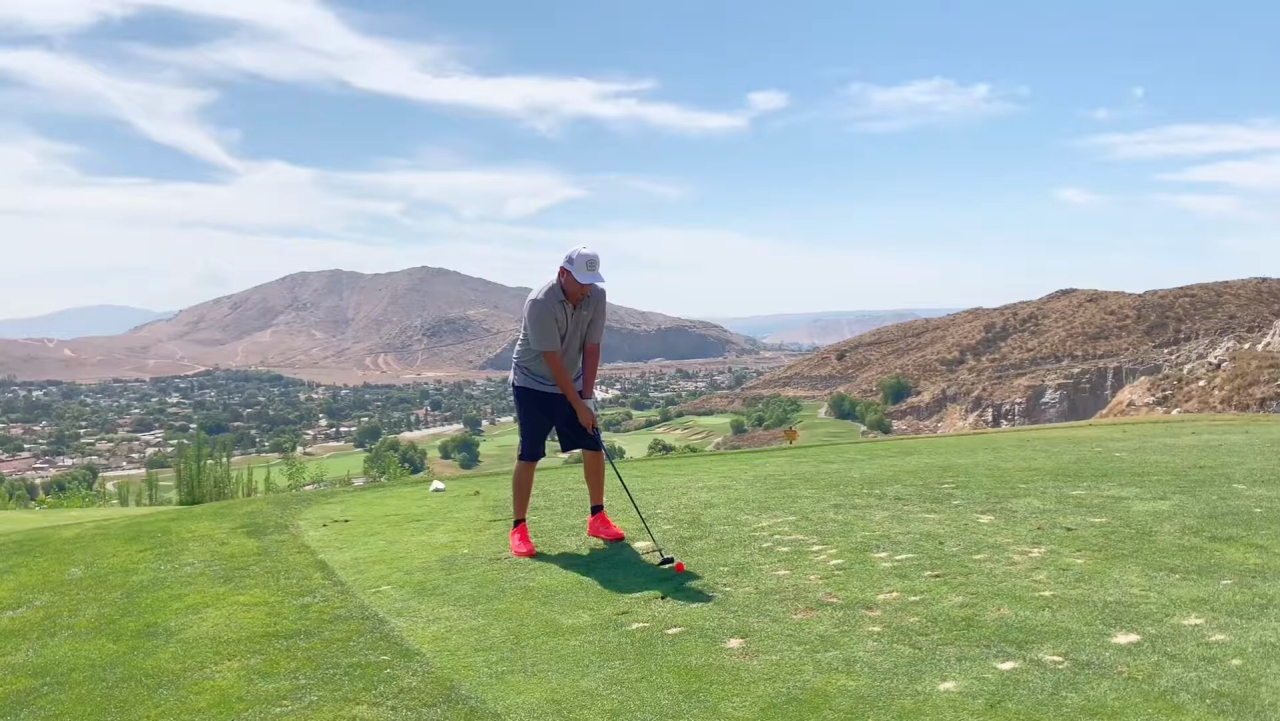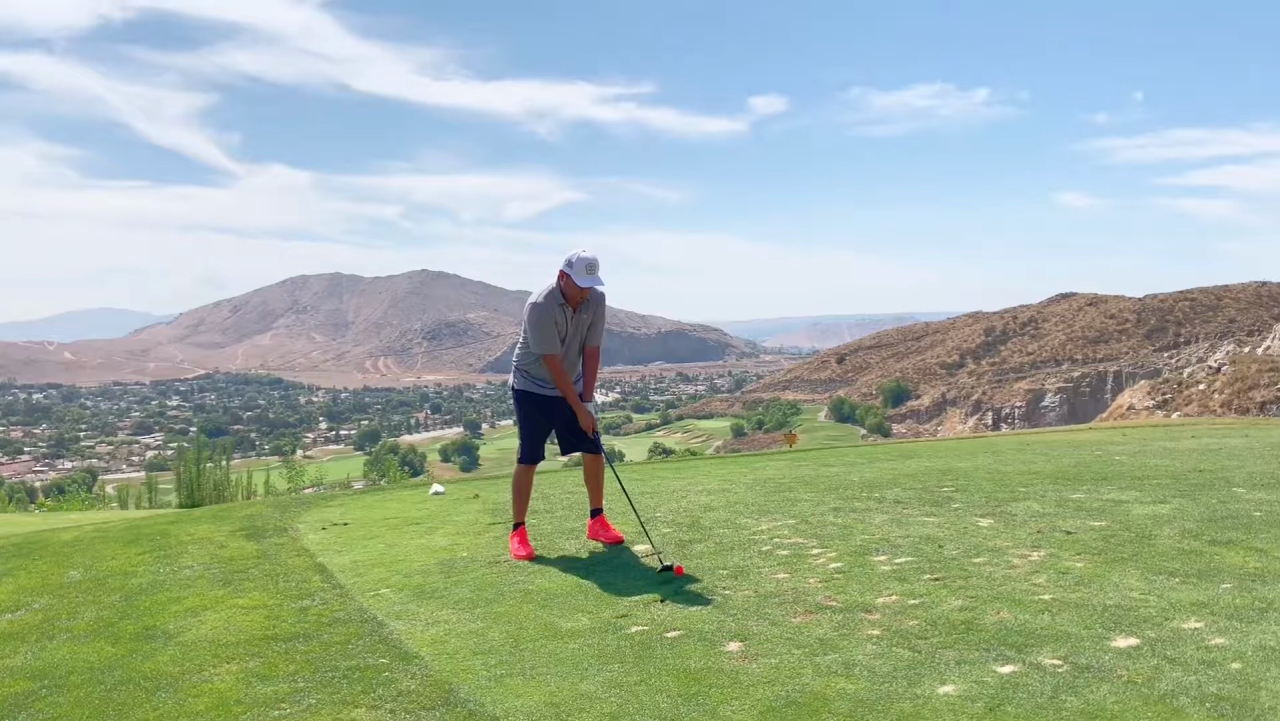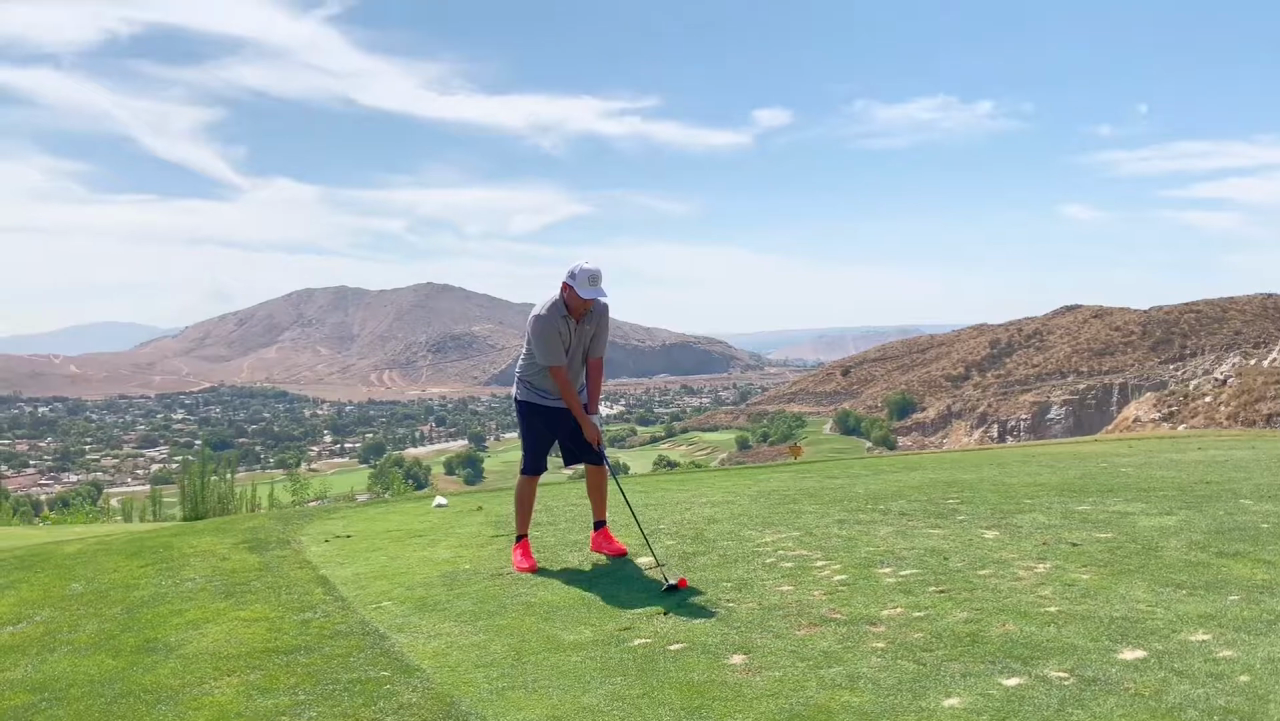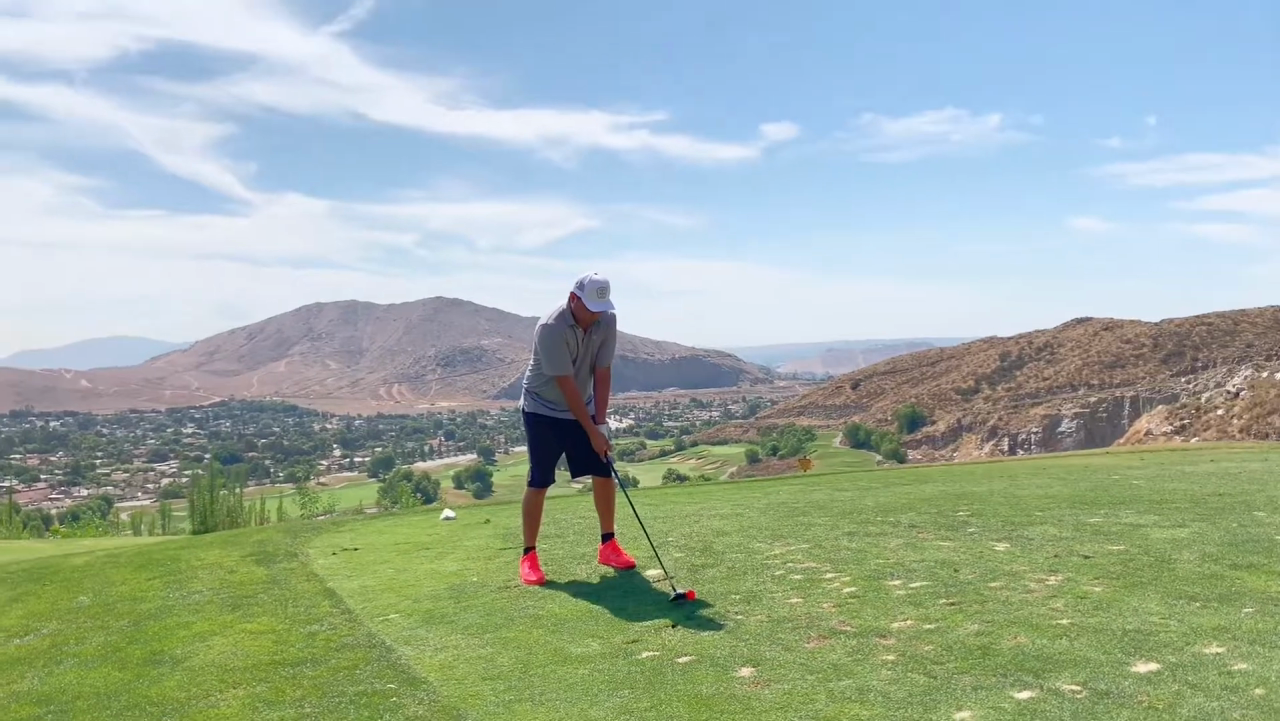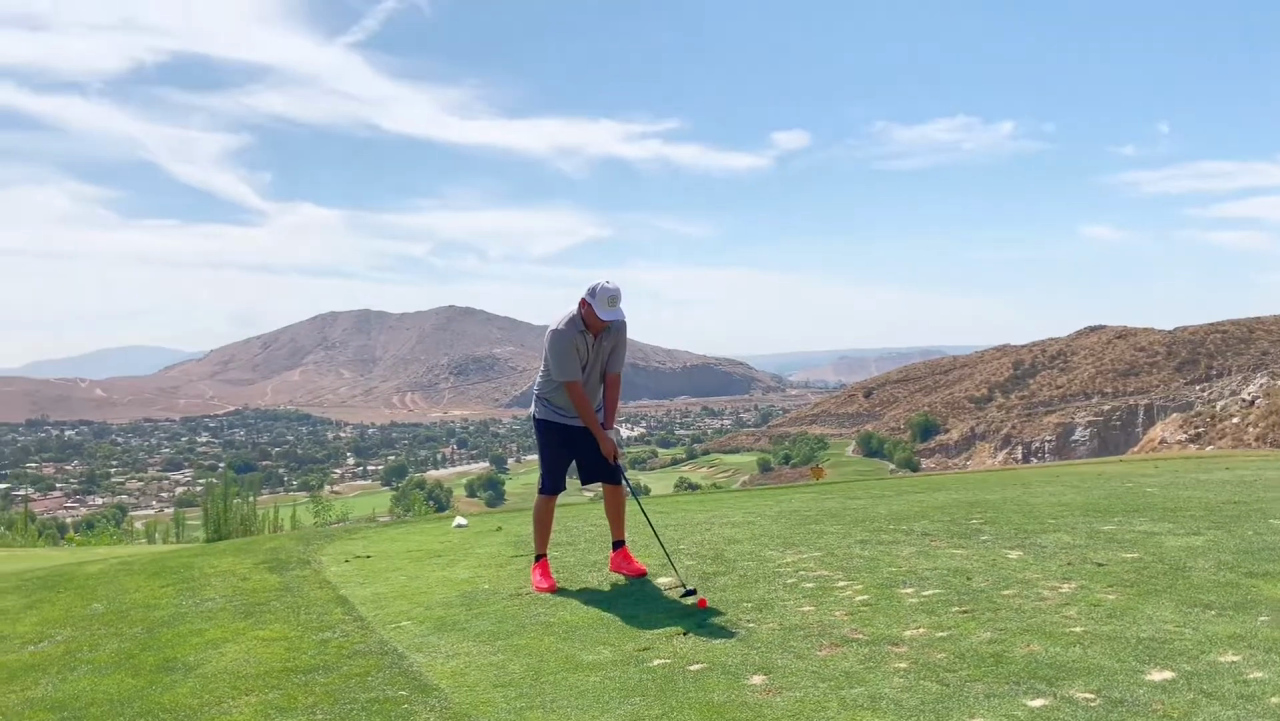
dt=0.2s
person 1, frame 1
left shoulder: (597, 296)
right shoulder: (540, 303)
left elbow: (591, 348)
right elbow: (553, 361)
left wrist: (587, 397)
right wrist: (578, 406)
left hip: (572, 383)
right hip: (533, 384)
left knee: (594, 447)
right knee: (529, 455)
left ankle: (597, 517)
right ankle: (519, 528)
person 1, frame 2
left shoulder: (596, 300)
right shoulder: (540, 306)
left elbow: (591, 352)
right elbow: (554, 365)
left wrist: (588, 401)
right wrist: (579, 410)
left hip: (572, 386)
right hip: (533, 388)
left knee: (593, 450)
right knee: (529, 458)
left ankle: (597, 520)
right ankle: (518, 531)
person 1, frame 3
left shoulder: (599, 311)
right shoulder: (543, 318)
left elbow: (595, 364)
right elbow: (559, 376)
left wrist: (593, 413)
right wrist: (584, 422)
left hip: (575, 397)
right hip: (536, 398)
left knee: (596, 461)
right knee: (532, 470)
left ankle: (600, 532)
right ankle: (521, 543)
person 1, frame 4
left shoulder: (607, 321)
right shoulder: (550, 328)
left elbow: (602, 374)
right elbow: (566, 386)
left wrist: (600, 423)
right wrist: (591, 432)
left hip: (582, 409)
right hip: (543, 411)
left knee: (604, 473)
right knee: (539, 482)
left ankle: (608, 545)
right ankle: (529, 556)
person 1, frame 5
left shoulder: (617, 327)
right shoulder: (561, 333)
left elbow: (612, 379)
right elbow: (575, 391)
left wrist: (609, 428)
right wrist: (600, 436)
left hip: (593, 415)
right hip: (554, 417)
left knee: (614, 480)
right knee: (550, 489)
left ankle: (619, 552)
right ankle: (540, 563)
